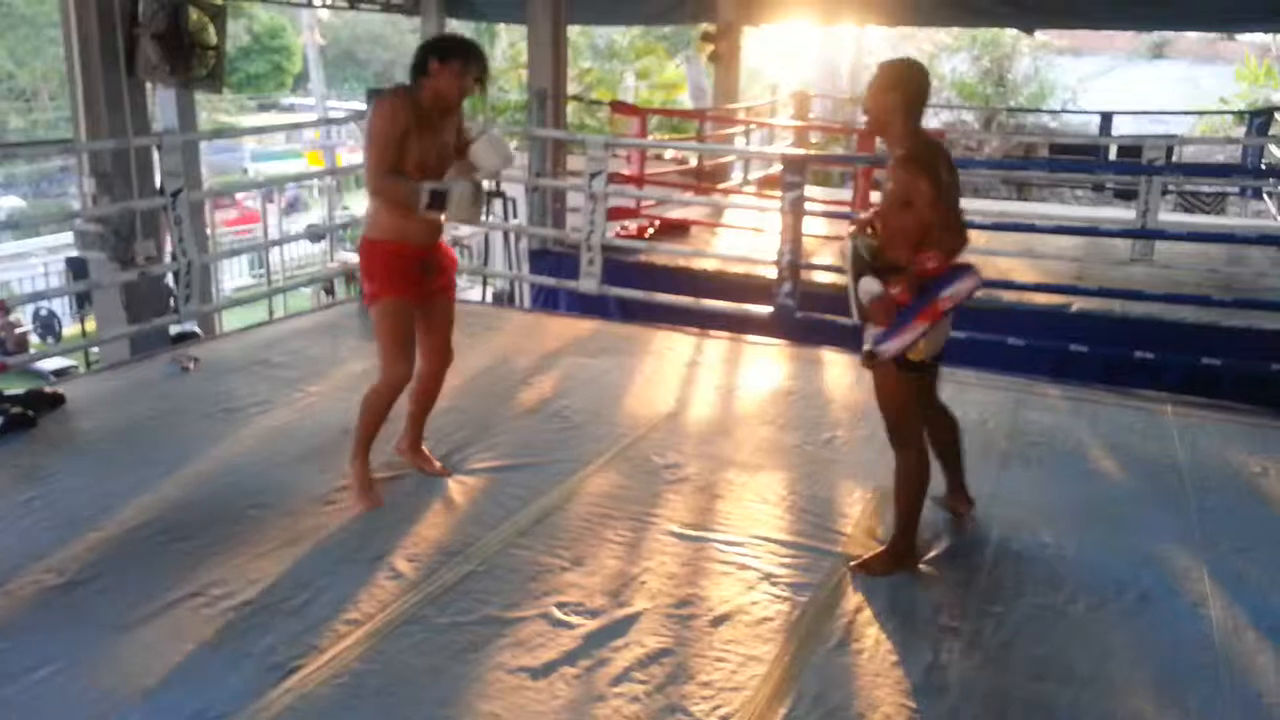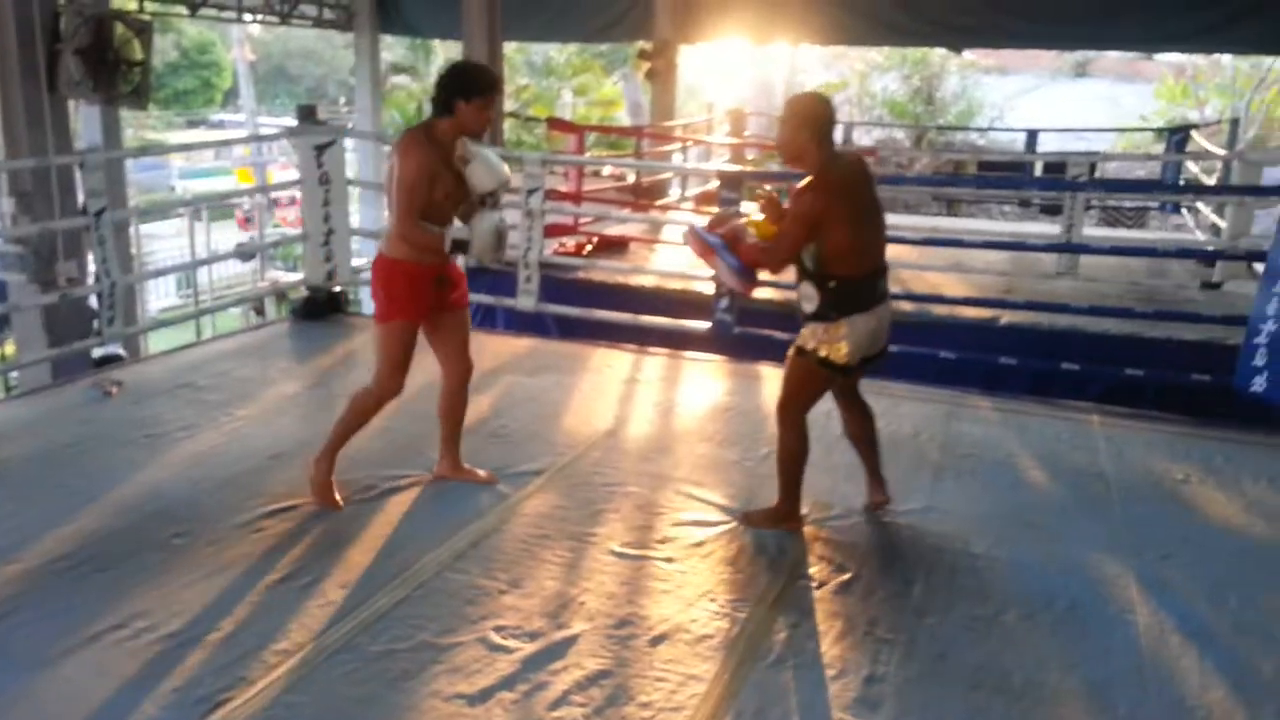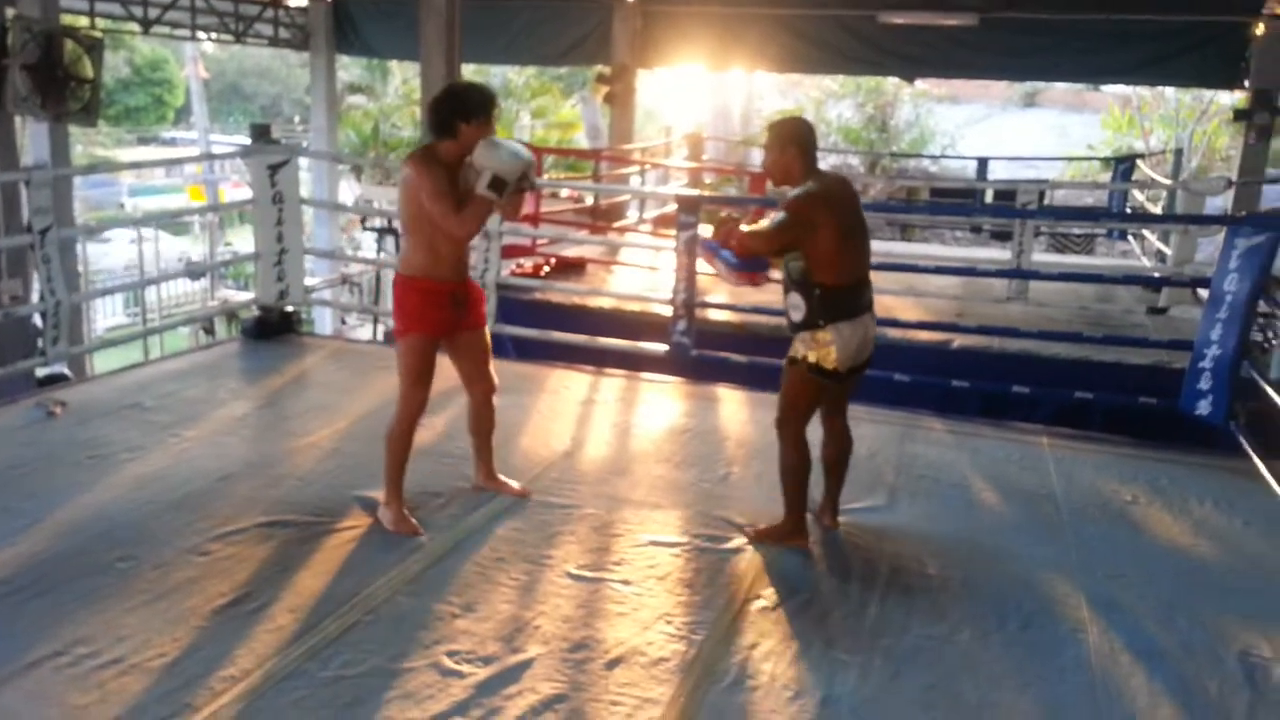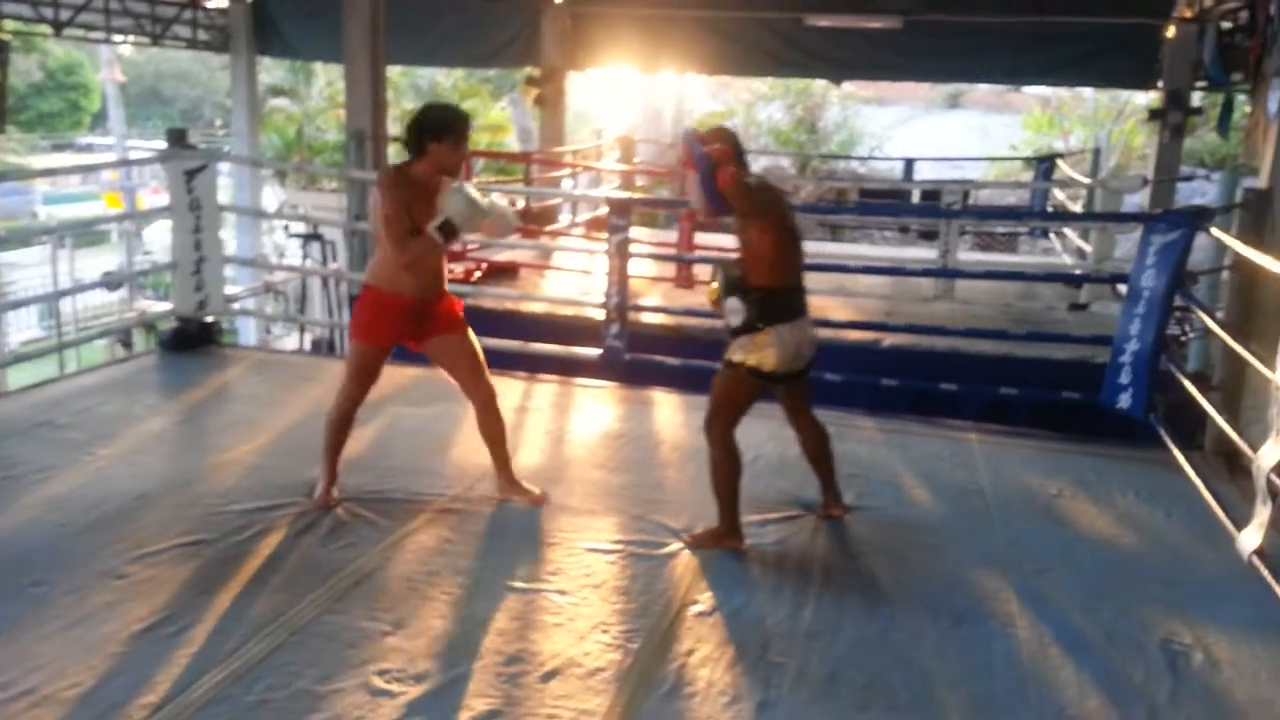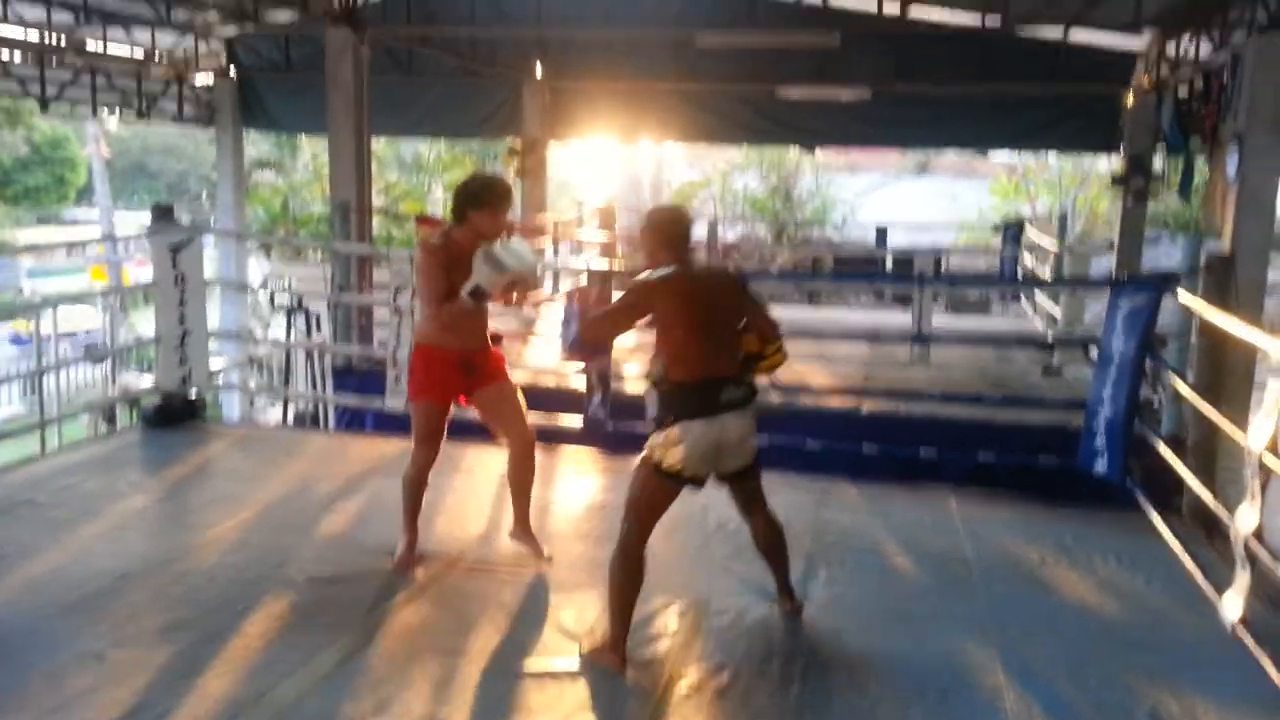
dt=0.7s
person 1, frame 1
left shoulder: (908, 164)
right shoulder: (926, 152)
left elbow: (950, 237)
left wrist: (897, 296)
right wrist: (879, 224)
left knee: (903, 431)
right knee: (926, 405)
left ankle: (902, 545)
right ankle: (957, 494)
person 1, frame 2
left shoulder: (812, 193)
right shoulder: (853, 168)
left elbow: (776, 258)
right wrist: (782, 216)
left hip: (837, 320)
right hip: (873, 309)
left knee: (790, 413)
right knee: (847, 394)
left ankle: (786, 510)
right ankle: (876, 483)
person 1, frame 3
left shoulder: (806, 199)
right shoulder: (839, 187)
left elbow: (762, 243)
left wrist: (730, 233)
right wrist: (753, 237)
left hip: (826, 330)
right hip: (860, 321)
left knee: (790, 426)
right knee: (834, 415)
left ankle: (793, 526)
right ankle: (829, 505)
person 1, frame 4
left shoulder: (757, 195)
right shoulder: (763, 195)
left elbow: (736, 194)
left wrist: (719, 161)
right wrist: (732, 278)
left hip: (764, 333)
right hip: (792, 325)
left knee: (718, 427)
right knee: (801, 414)
left ankle: (727, 530)
right ankle: (832, 498)
person 1, frame 5
left shoulder: (655, 286)
right shoulder: (726, 283)
left elbow: (591, 334)
right elbow: (767, 336)
left wrist: (597, 309)
left hip: (685, 425)
right hip: (735, 418)
left knee: (632, 535)
right knee: (755, 510)
left ankle: (615, 645)
right ankle: (787, 595)
person 2, frame 1
left shoulder: (450, 117)
right shoulder: (392, 107)
left elbow: (460, 170)
right elbow: (379, 184)
right wrist: (432, 198)
left hip: (433, 254)
right hip: (388, 257)
left knee: (438, 358)
right knee: (397, 371)
left ankle: (412, 442)
right ankle: (359, 462)
person 2, frame 2
left shoulder: (456, 147)
right shoulder: (417, 149)
right elbow: (405, 229)
left wrist: (481, 193)
left hip: (441, 274)
right hip: (402, 275)
left knee: (459, 369)
right knee: (388, 384)
left ankle: (450, 461)
right ankle: (325, 462)
person 2, frame 3
left shoulder: (471, 164)
right shoulder: (422, 167)
left elbow: (514, 211)
right elbow: (461, 227)
left wrist: (518, 177)
right wrist: (494, 183)
left hip: (461, 290)
right hip: (419, 293)
left knee: (483, 387)
right knee: (413, 400)
left ankle: (485, 472)
right ankle: (391, 500)
person 2, frame 4
left shoulder: (445, 184)
right shoulder: (392, 186)
left elbow: (448, 234)
right elbow: (403, 257)
left wrist: (487, 216)
right wrist: (447, 226)
left hip: (434, 305)
right hip: (384, 304)
left knee: (483, 393)
right knee: (351, 397)
left ankle: (506, 479)
right ankle: (328, 478)
person 2, frame 5
left shoulder: (494, 241)
right shoulder: (434, 251)
left elbow: (509, 294)
right elbow: (438, 317)
left wrist: (512, 279)
left hip: (481, 357)
right hip: (434, 360)
left knee: (523, 440)
right knee: (424, 457)
left ankle: (522, 526)
right ankle: (409, 537)
